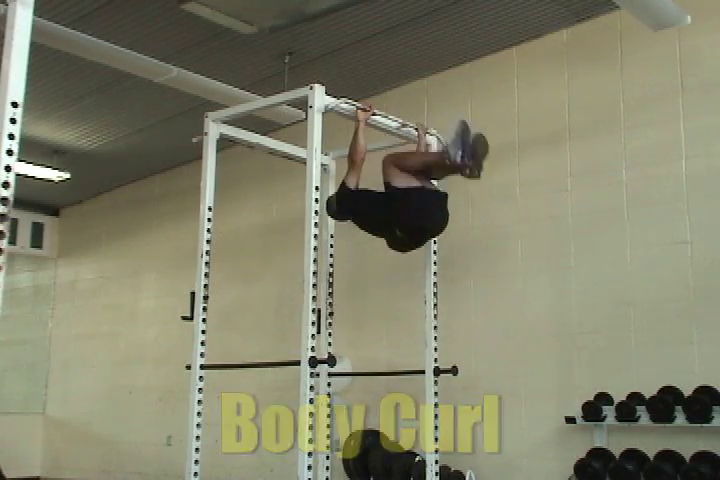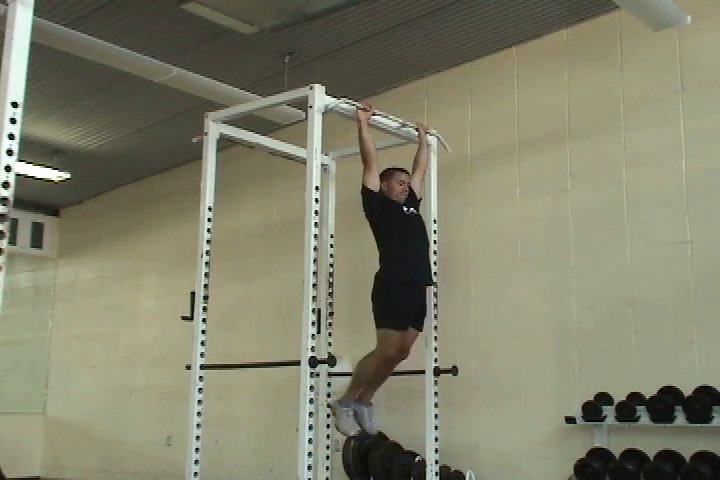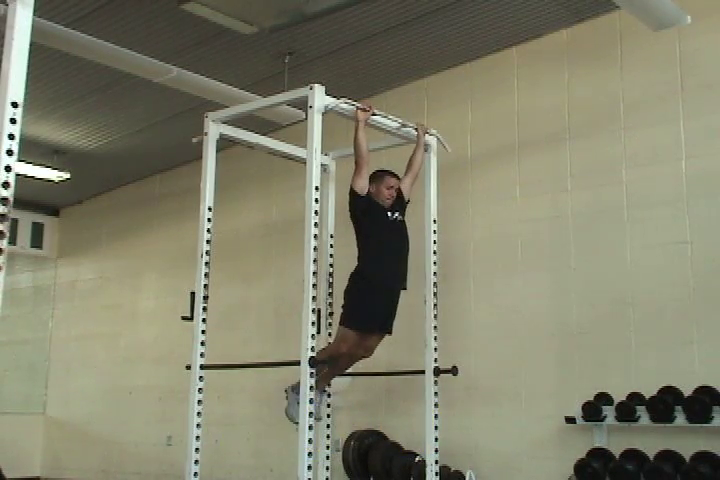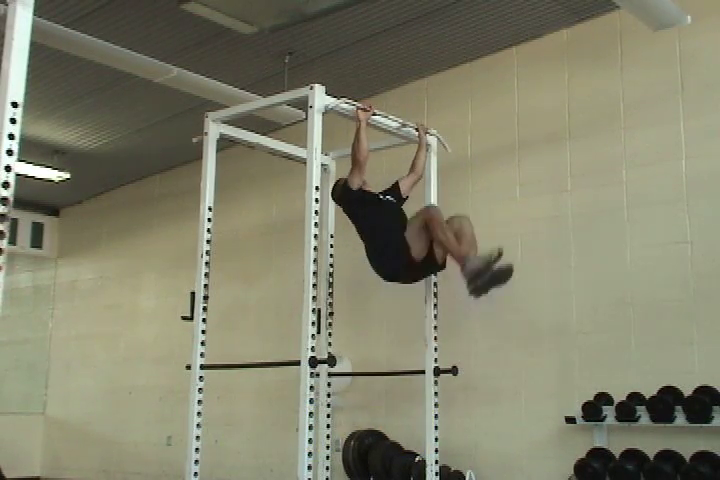
dt=0.7s
person 1, frame 1
right shoulder: (348, 200)
right elbow: (355, 163)
left wrist: (422, 140)
right wrist: (361, 123)
right knee: (391, 160)
right ankle: (452, 157)
person 1, frame 2
left shoulder: (411, 205)
right shoulder: (377, 204)
left elbow: (419, 170)
right elbow: (370, 165)
left wrist: (422, 139)
right wrist: (363, 124)
left hip: (416, 288)
right hip: (392, 287)
left knee: (401, 352)
right knee: (387, 352)
left ankle: (362, 402)
right ankle: (346, 402)
person 1, frame 3
left shoulder: (397, 209)
right shoulder: (363, 206)
left elbow: (411, 173)
right elbow: (362, 165)
left wrist: (420, 140)
right wrist: (360, 123)
left hip: (390, 290)
right hip: (365, 287)
left knee: (364, 350)
right knee: (344, 347)
left ankle: (317, 387)
right ankle: (297, 389)
person 1, frame 4
left shoulder: (387, 197)
right shoulder: (352, 199)
left elbow: (415, 175)
right elbow: (358, 164)
left wrist: (422, 141)
right wrist: (361, 123)
left hip: (414, 258)
right hip: (393, 259)
left knee: (460, 221)
right knee: (432, 212)
left ankle: (473, 269)
right ankle: (470, 266)
